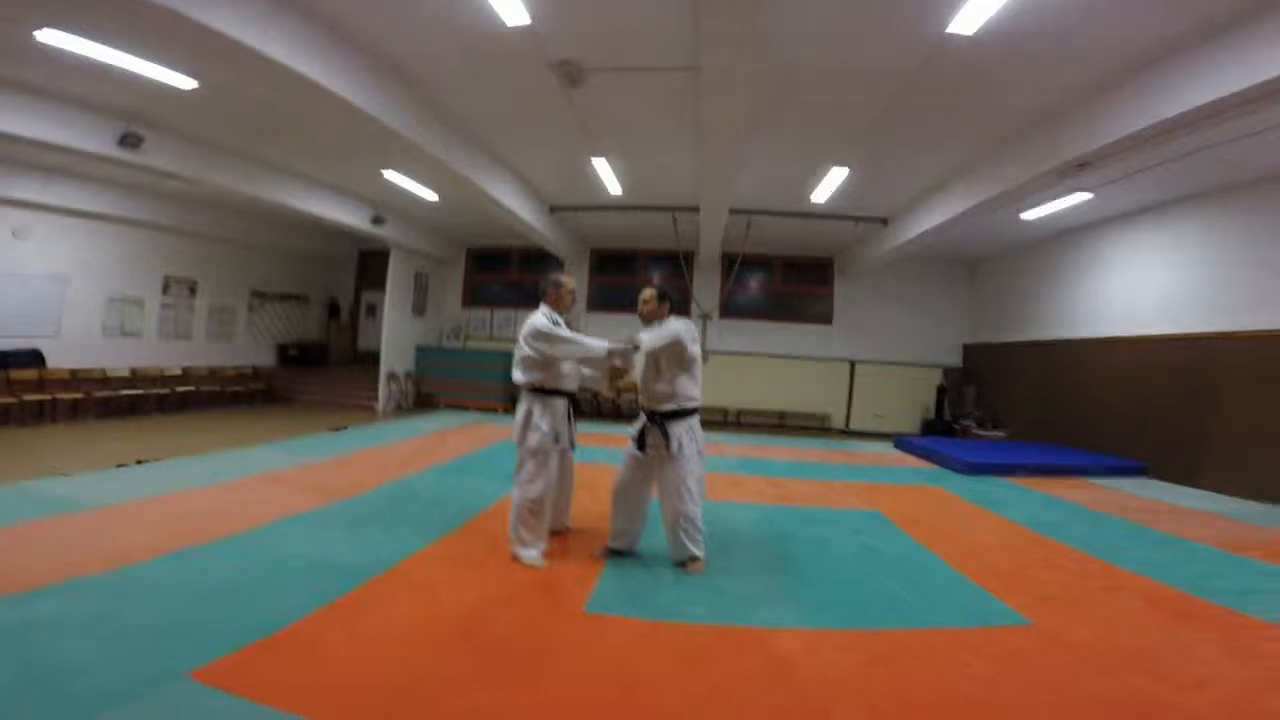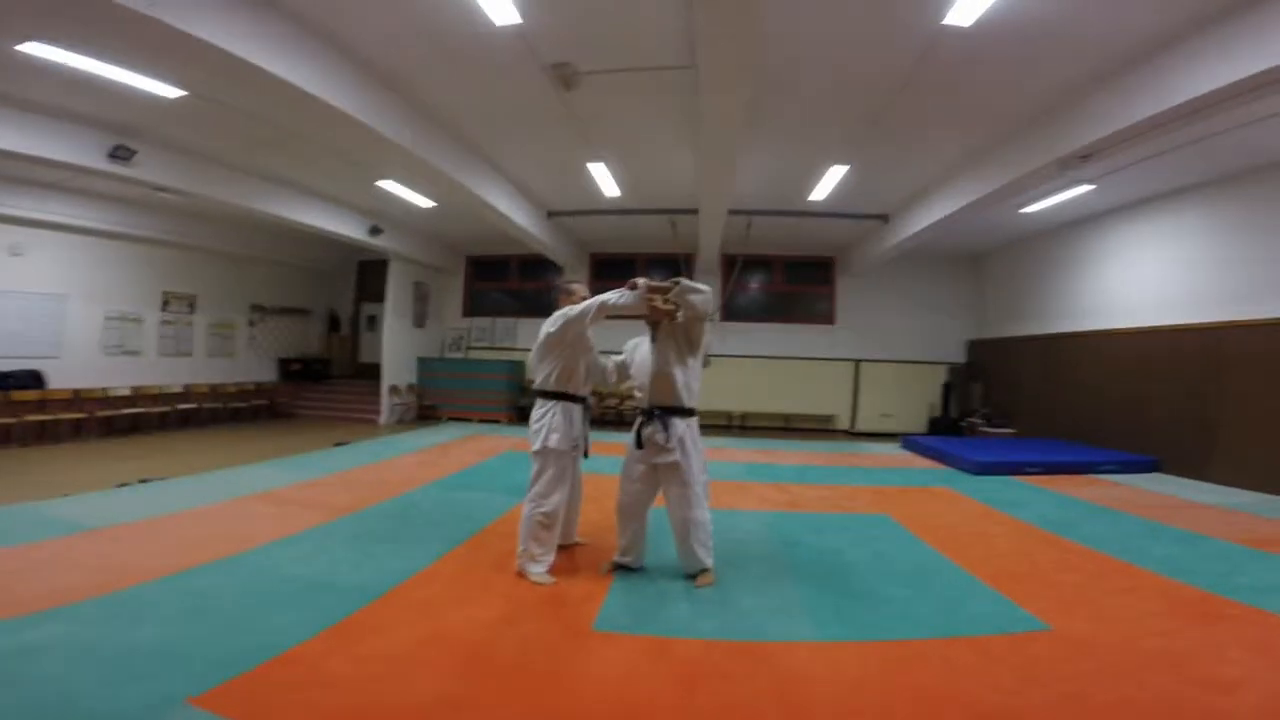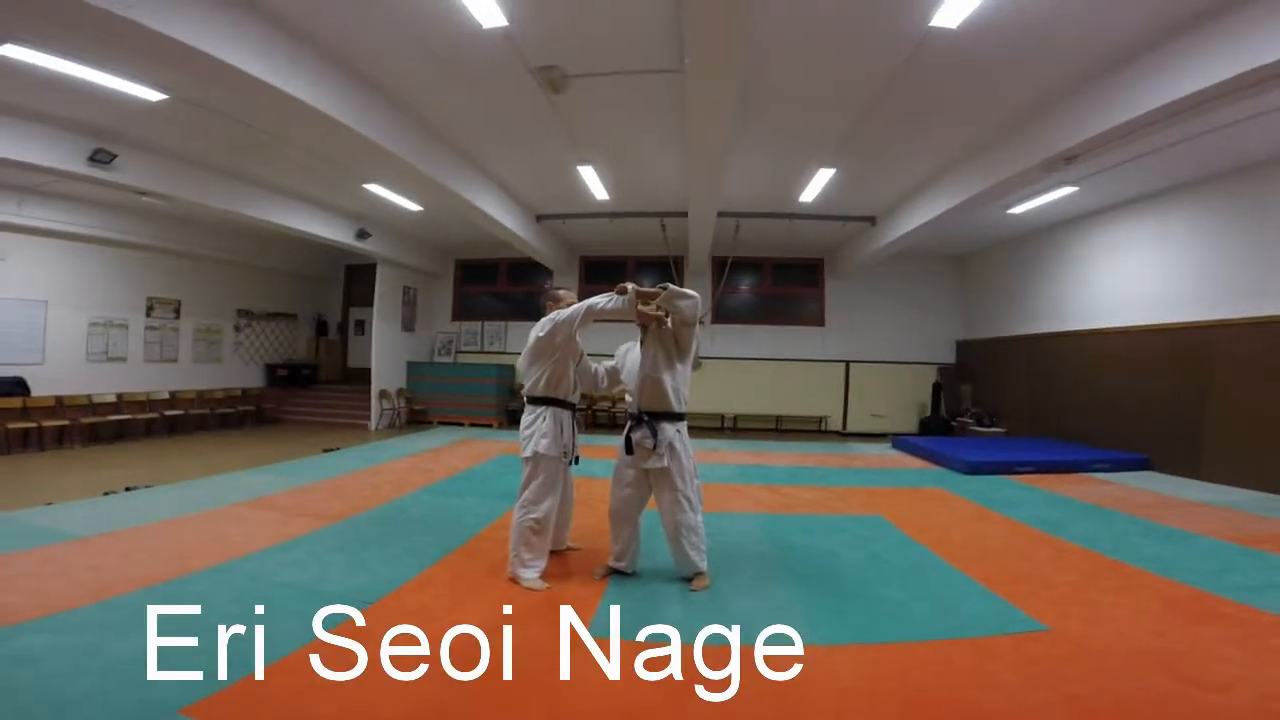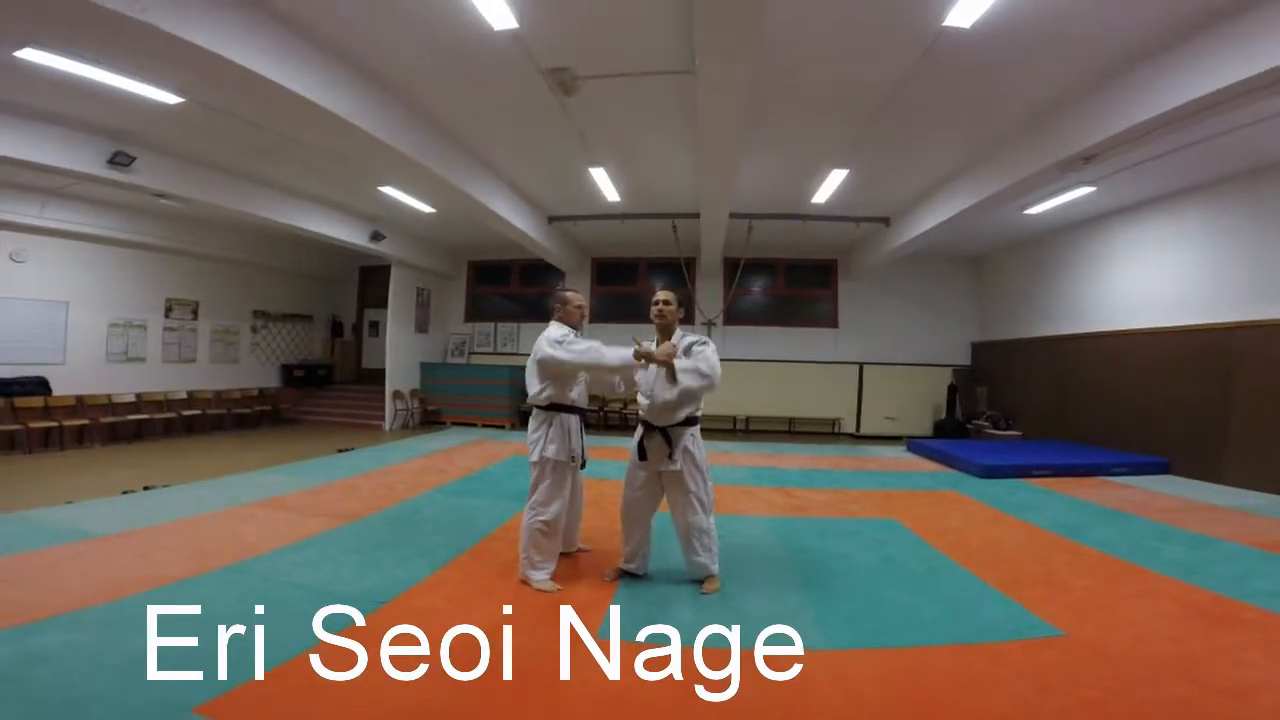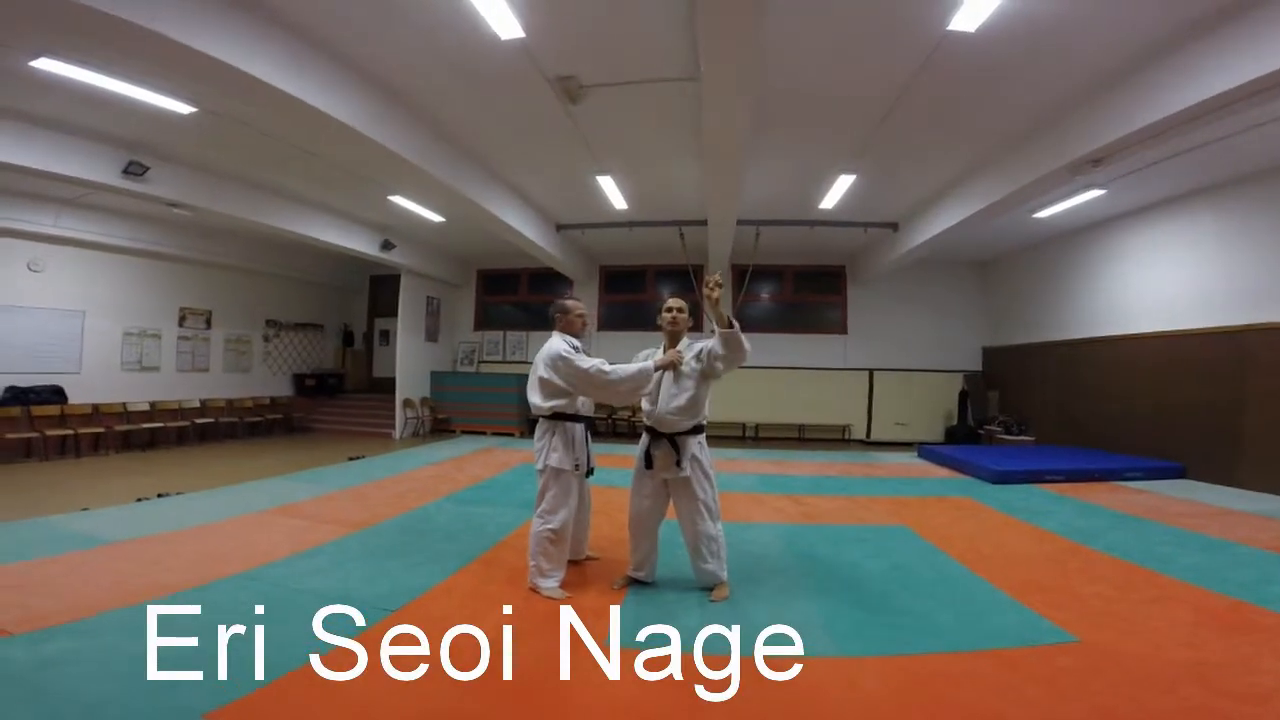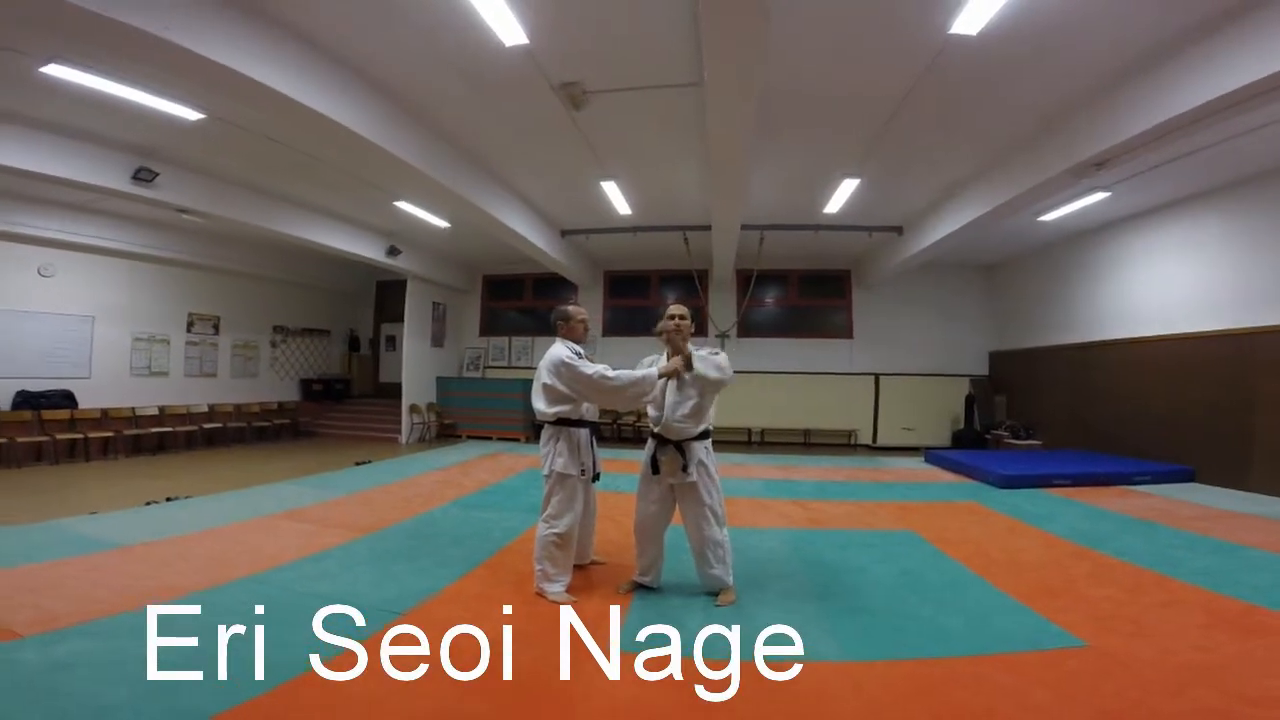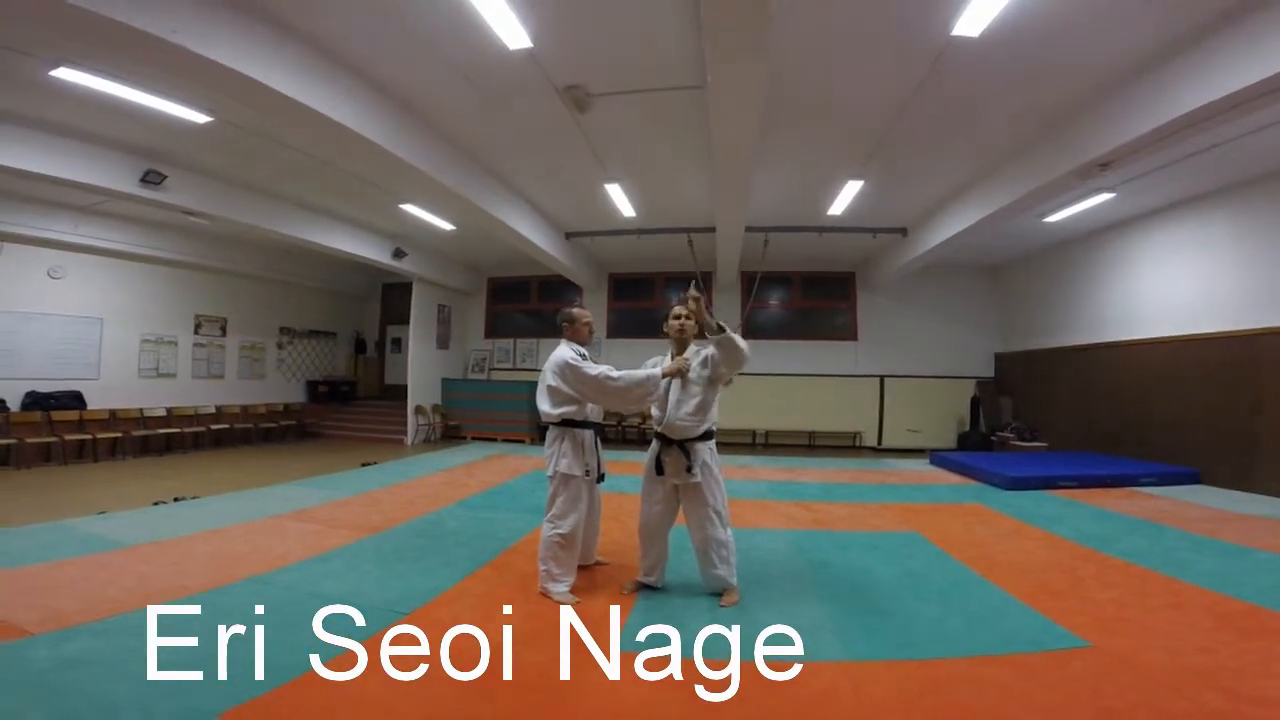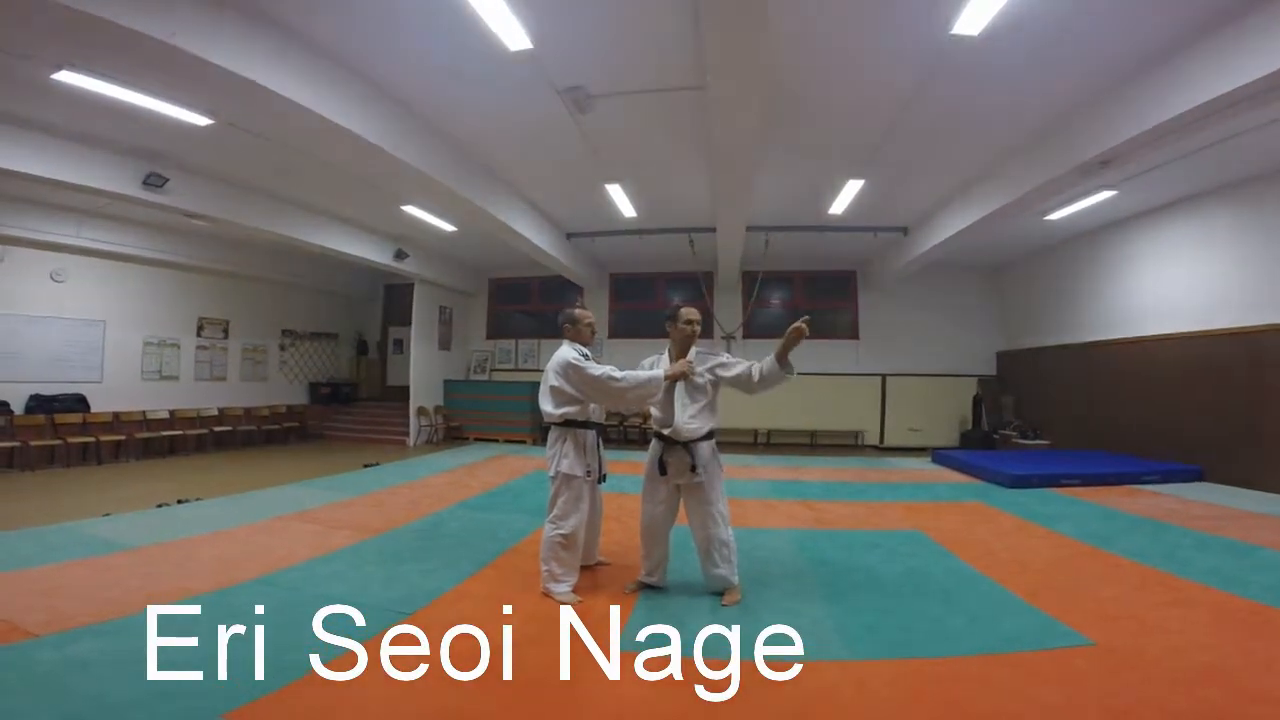
dt=0.5s
person 1, frame 1
left shoulder: (683, 329)
right shoulder: (647, 337)
left elbow: (672, 337)
left wrist: (636, 342)
left hip: (679, 429)
right hip: (649, 426)
left knee: (680, 496)
right knee: (627, 488)
left ankle: (692, 553)
right ankle: (621, 542)
person 1, frame 2
left shoulder: (686, 334)
right shoulder: (636, 346)
left elbow: (701, 297)
right elbow: (611, 373)
left wrist: (653, 286)
left hip: (678, 431)
right hip: (646, 430)
left knee: (688, 503)
right knee: (631, 500)
left ankle: (701, 565)
right ankle: (628, 557)
person 1, frame 3
left shoulder: (676, 339)
right shoulder: (627, 351)
left elbow: (690, 302)
right elbow: (601, 379)
left wrist: (642, 290)
left hip: (668, 436)
right hip: (635, 435)
left knee: (680, 506)
right knee: (622, 505)
left ankle: (695, 568)
right ankle: (621, 561)
person 1, frame 4
left shoulder: (696, 345)
right shoulder: (643, 350)
left elbow: (710, 376)
left wrist: (668, 362)
left hip: (682, 440)
right hip: (647, 438)
left knee: (693, 510)
right knee: (635, 507)
left ankle: (707, 570)
right ankle: (632, 563)
person 1, frame 5
left shoulder: (702, 353)
right shoulder: (645, 358)
left elbow: (735, 353)
left wrist: (715, 309)
left hip: (688, 448)
right hip: (652, 446)
left knee: (701, 518)
right knee: (642, 516)
left ankle: (716, 577)
right ankle: (640, 571)
person 1, frame 6
left shoulder: (708, 357)
right shoulder: (650, 363)
left elbow: (720, 375)
left wrist: (681, 350)
left hip: (694, 452)
right hip: (658, 451)
left knee: (707, 523)
right knee: (647, 520)
left ankle: (722, 582)
right ankle: (645, 576)
person 1, frame 7
left shoulder: (709, 359)
right shoulder: (653, 365)
left elbow: (738, 355)
left wrist: (706, 319)
left hip: (698, 453)
right hip: (662, 452)
left knee: (710, 524)
right knee: (652, 521)
left ankle: (726, 583)
right ankle: (649, 576)
person 1, frame 8
left shoulder: (712, 363)
right shoulder: (650, 365)
left elbow: (755, 377)
left wrist: (784, 348)
left hip: (699, 454)
right hip: (662, 452)
left knee: (711, 523)
right knee: (653, 521)
left ankle: (727, 582)
right ankle: (651, 576)
person 2, frame 1
left shoulder: (555, 324)
right shoulder: (539, 325)
left elbow: (570, 366)
right elbow: (575, 346)
left wrist: (604, 375)
right wrist: (615, 350)
left hip: (557, 409)
right hip: (540, 410)
left knee: (561, 473)
right knee: (535, 479)
left ankle: (555, 523)
right ankle: (525, 546)
person 2, frame 2
left shoulder: (570, 332)
right shoulder: (559, 323)
left elbow: (593, 368)
right elbow: (600, 306)
right wrist: (640, 297)
left hip: (567, 416)
right hip: (555, 417)
left knee: (568, 485)
right knee: (547, 492)
left ankle: (563, 537)
right ankle: (532, 562)
person 2, frame 3
left shoulder: (559, 337)
right shoulder: (548, 328)
left elbow: (582, 374)
right elbow: (588, 310)
right wrist: (631, 303)
left hip: (557, 421)
right hip: (544, 422)
left knee: (560, 491)
right knee: (538, 497)
left ankle: (555, 542)
right ankle: (524, 568)
person 2, frame 4
left shoulder: (564, 339)
right shoulder: (555, 338)
left elbow: (583, 373)
right elbow: (594, 356)
right wrist: (635, 356)
left hip: (567, 425)
right hip: (553, 427)
left knee: (570, 492)
right knee: (547, 500)
left ankle: (566, 543)
right ankle: (534, 570)
person 2, frame 5
left shoulder: (567, 348)
right shoulder: (558, 352)
left elbow: (589, 383)
right elbow: (604, 377)
right wrist: (656, 365)
left hip: (573, 434)
right hip: (559, 436)
left knee: (577, 500)
right knee: (555, 508)
left ankle: (574, 551)
right ankle: (543, 577)
person 2, frame 6
left shoulder: (571, 355)
right shoulder: (561, 358)
left elbow: (593, 389)
right elbow: (607, 382)
right wrist: (660, 372)
left hip: (578, 439)
right hip: (564, 442)
left knee: (583, 505)
right knee: (561, 514)
left ankle: (579, 555)
right ankle: (549, 582)
person 2, frame 7
left shoulder: (575, 357)
right shoulder: (566, 359)
left elbow: (599, 390)
right elbow: (612, 382)
right wrist: (663, 372)
left hip: (583, 440)
right hip: (569, 443)
left knee: (588, 505)
right knee: (565, 514)
left ankle: (584, 556)
right ankle: (554, 582)
person 2, frame 8
left shoulder: (577, 357)
right shoulder: (568, 360)
left elbow: (601, 390)
right elbow: (615, 382)
right wrist: (666, 374)
left hip: (584, 440)
right hip: (571, 444)
left knee: (589, 506)
right knee: (567, 514)
left ankle: (585, 556)
right ankle: (556, 582)
